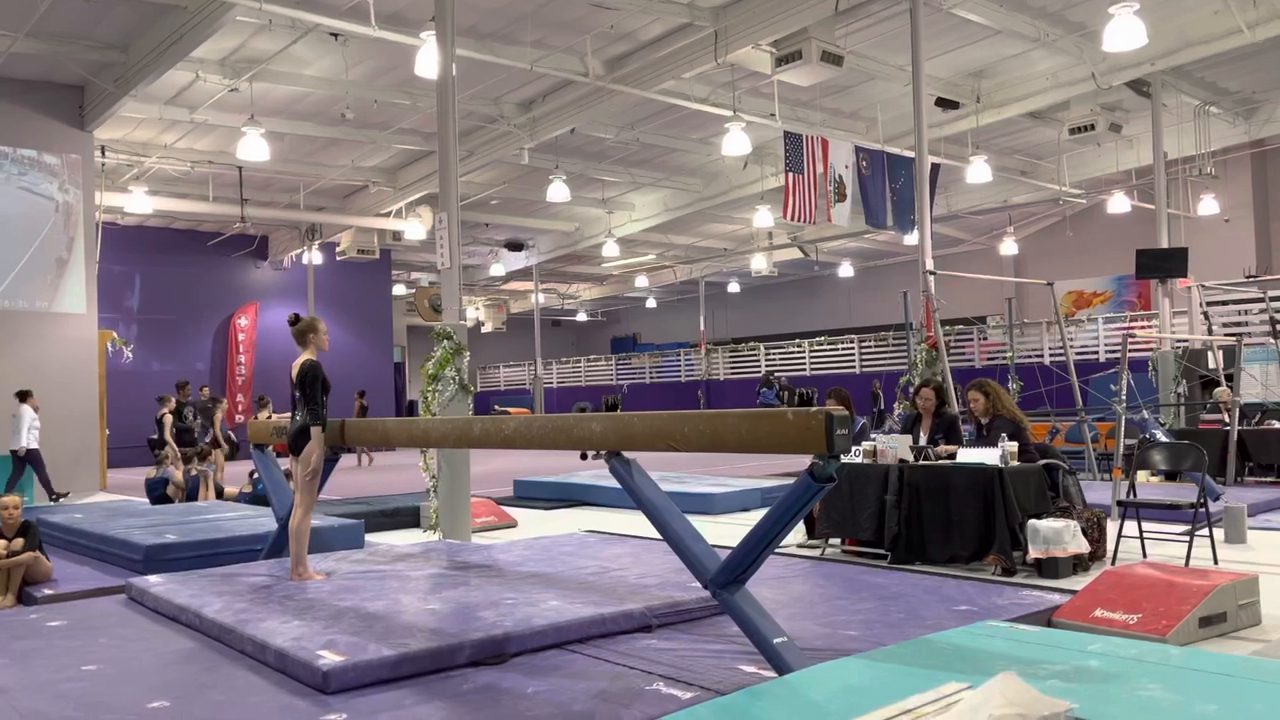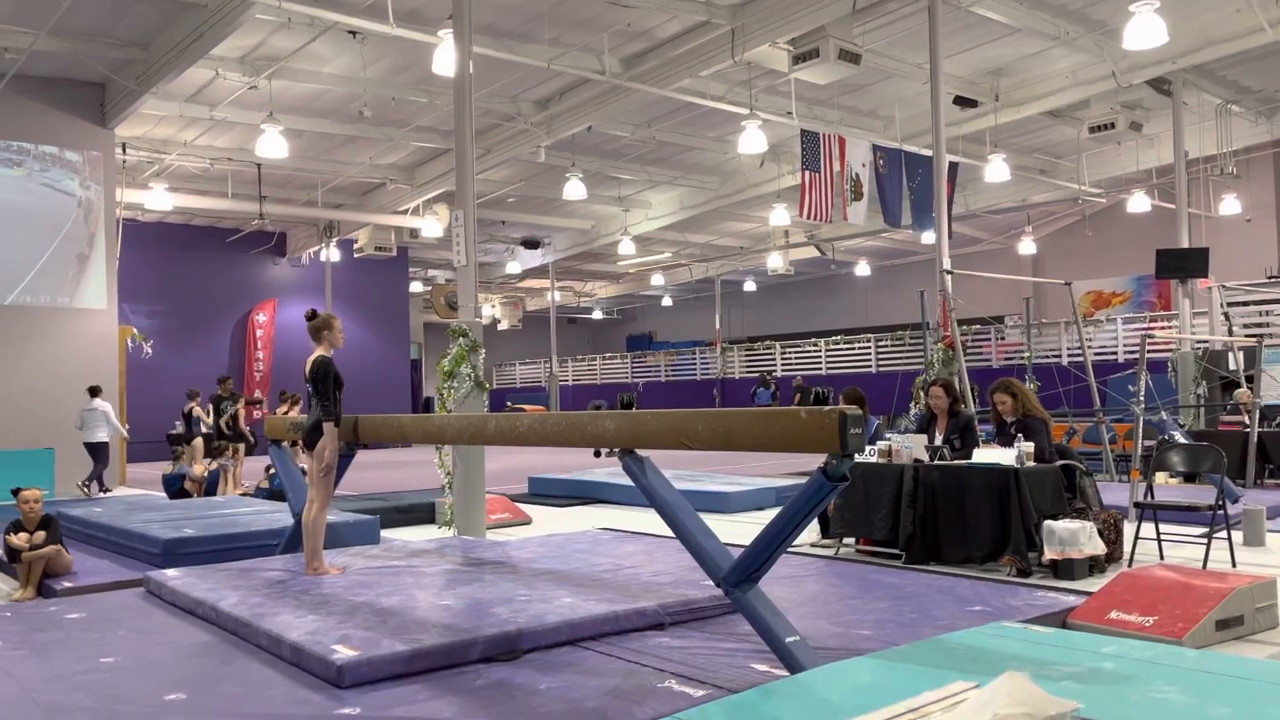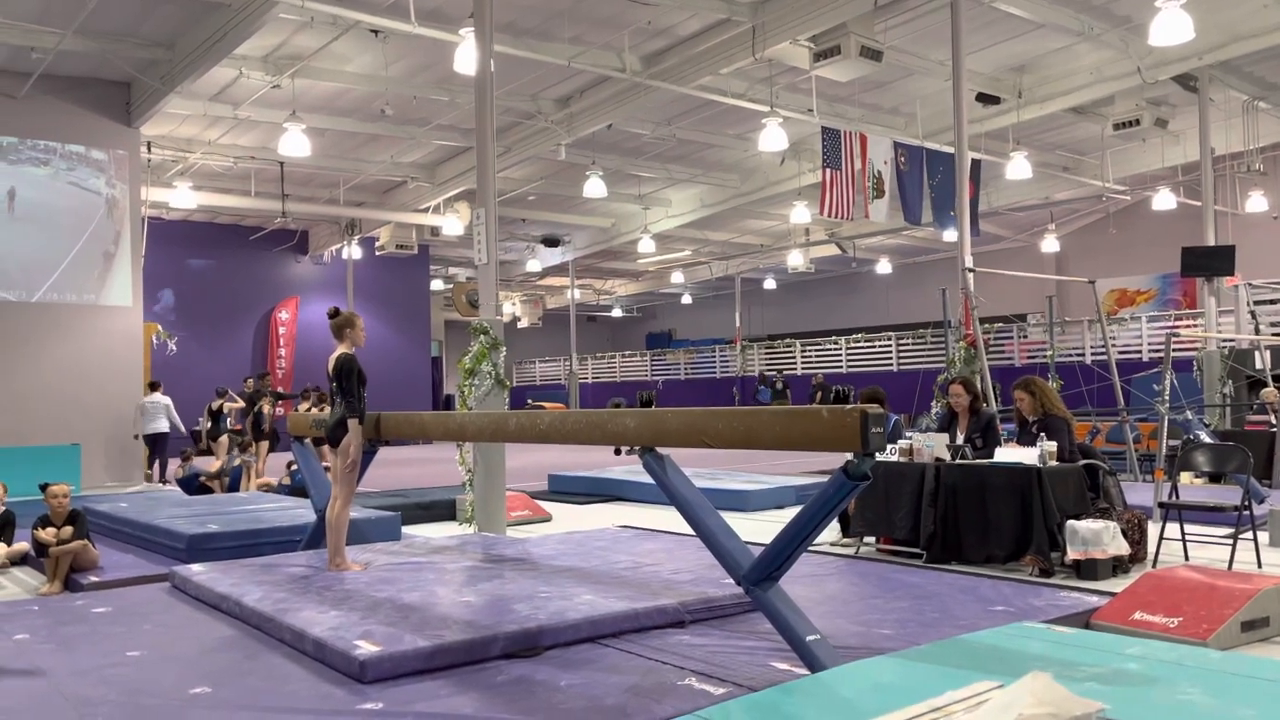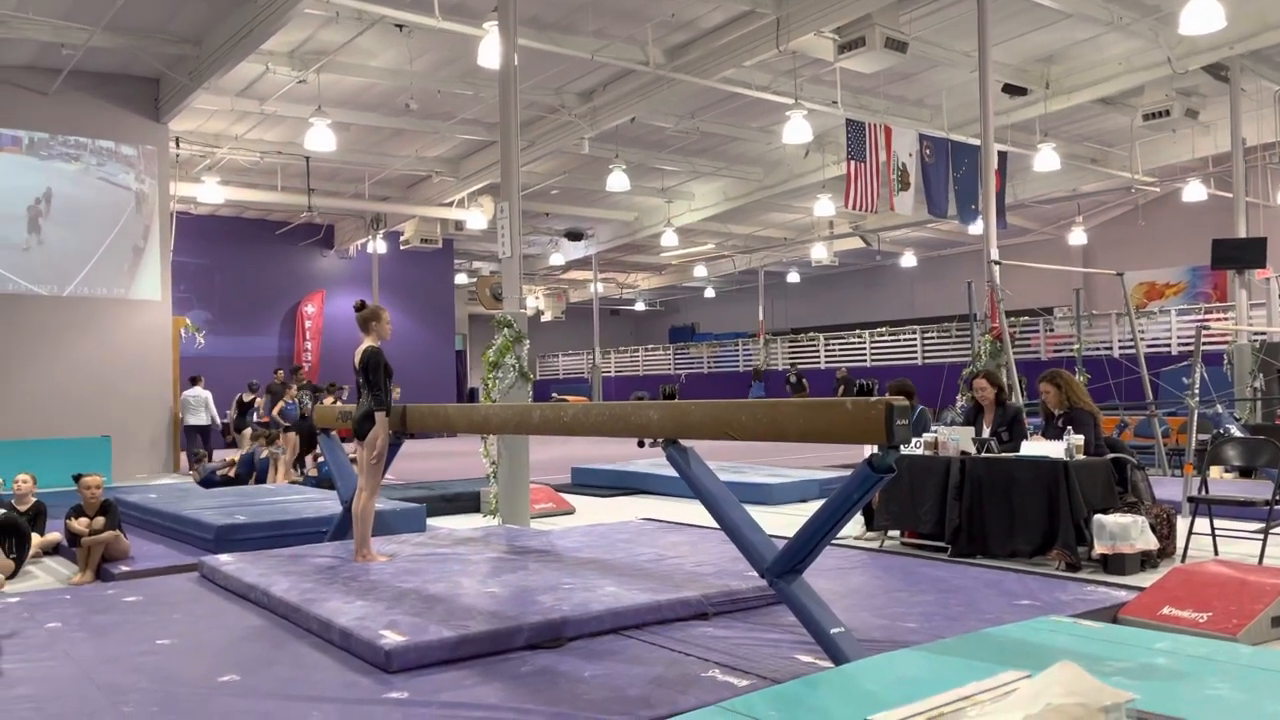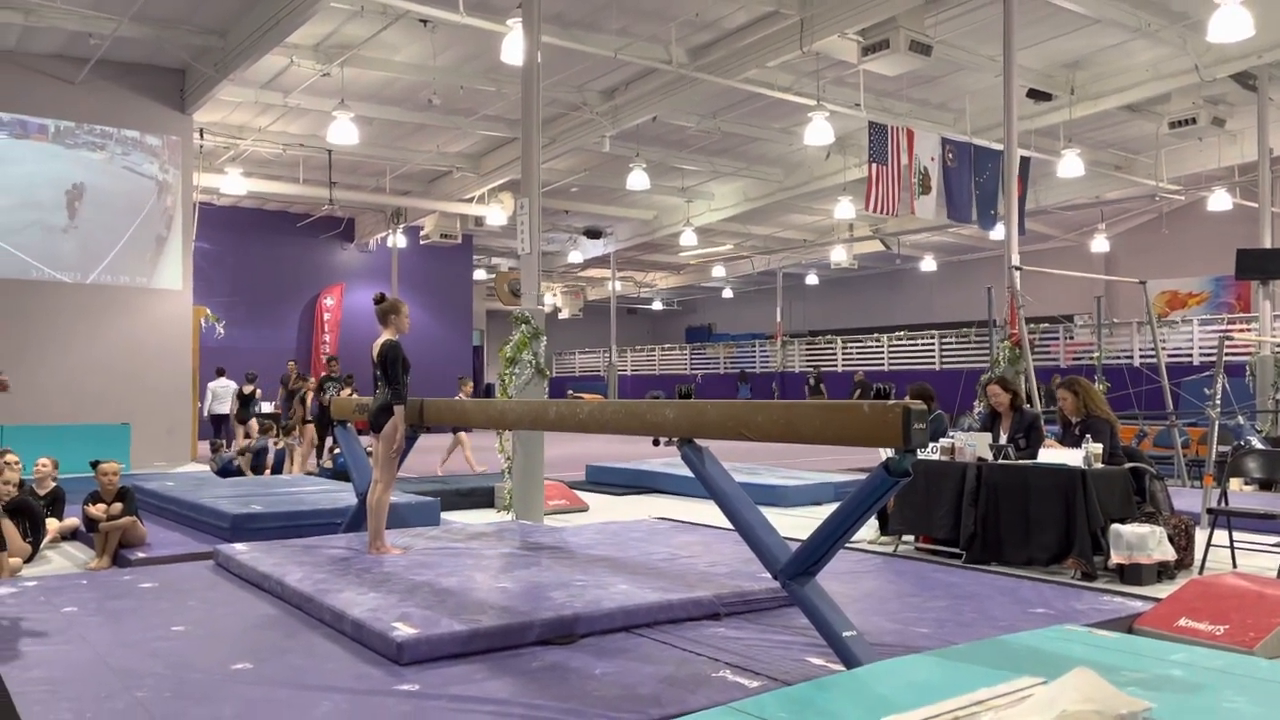
dt=0.7s
person 1, frame 1
left shoulder: (295, 366)
right shoulder: (313, 366)
right elbow: (314, 411)
right wrist: (317, 451)
left hip: (294, 434)
right hip: (307, 437)
left knee: (299, 504)
right knee: (306, 506)
left ankle: (296, 566)
right ankle: (301, 569)
person 1, frame 2
left shoulder: (311, 361)
right shoulder: (325, 363)
right elbow: (327, 407)
right wrist: (330, 446)
left hip: (310, 430)
right hip: (322, 432)
left knee: (312, 499)
right knee: (322, 500)
left ankle: (311, 561)
right ankle: (317, 563)
person 1, frame 3
left shoulder: (333, 359)
right shoulder: (349, 360)
right elbow: (352, 403)
right wrist: (355, 442)
left hip: (333, 427)
right hip: (345, 429)
left knee: (336, 496)
right knee: (345, 497)
left ankle: (333, 557)
right ankle: (340, 560)
person 1, frame 4
left shoulder: (359, 352)
right shoulder: (375, 353)
right elbow: (378, 396)
right wrist: (382, 434)
left hip: (360, 419)
right hip: (372, 422)
left knee: (362, 488)
right knee: (371, 489)
left ankle: (359, 549)
right ankle: (365, 551)
person 1, frame 5
left shoulder: (376, 346)
right shoulder: (393, 347)
right elbow: (396, 389)
right wrist: (401, 428)
left hip: (376, 412)
right hip: (388, 415)
left knee: (377, 480)
right knee: (386, 482)
left ankle: (373, 541)
right ankle: (379, 544)
